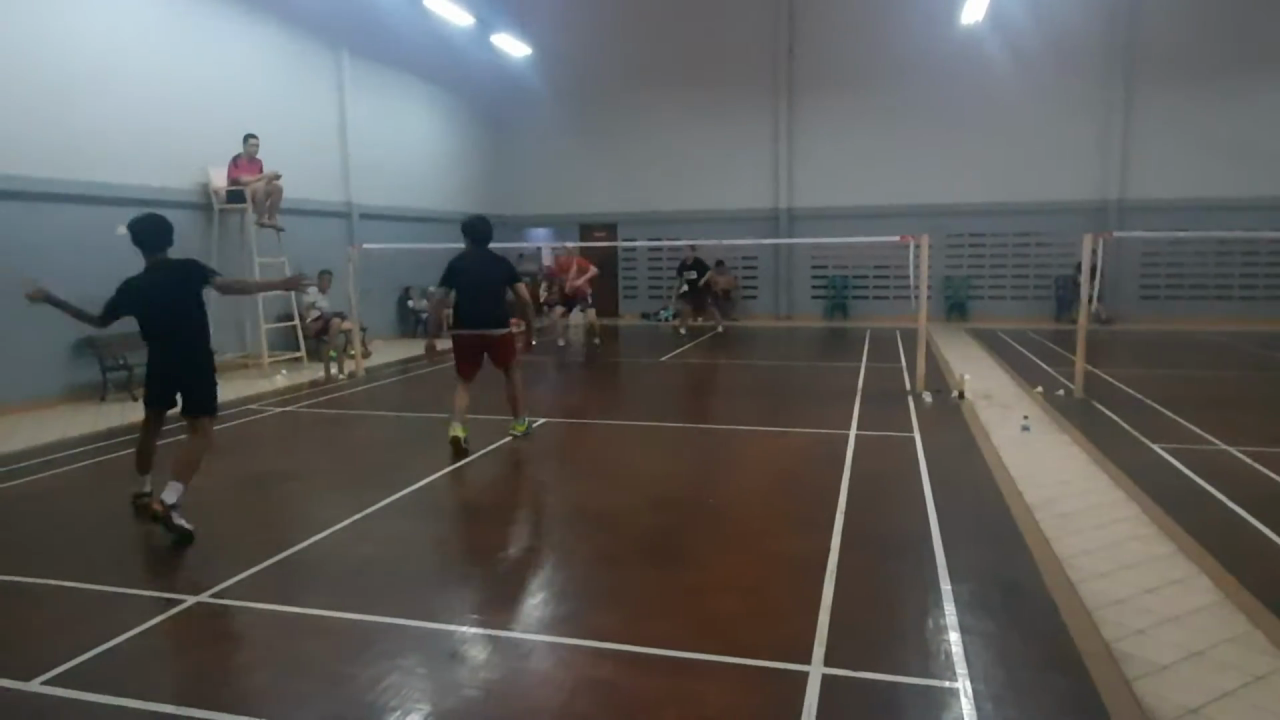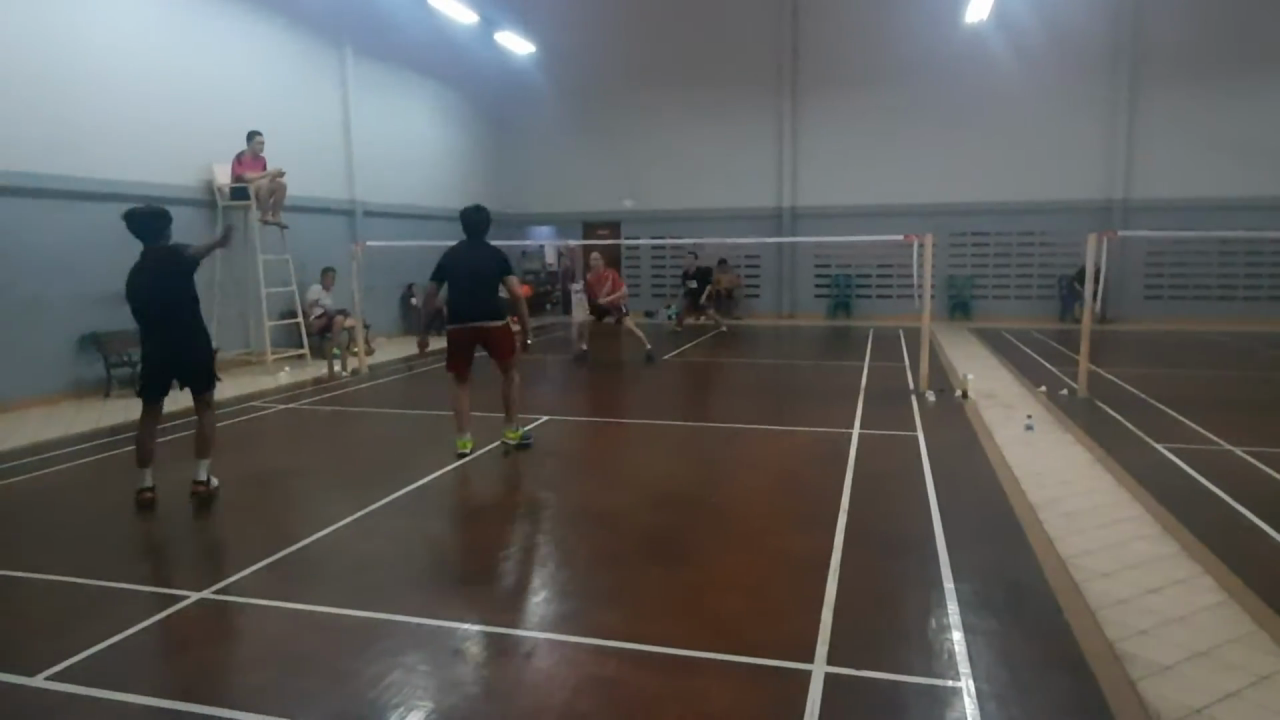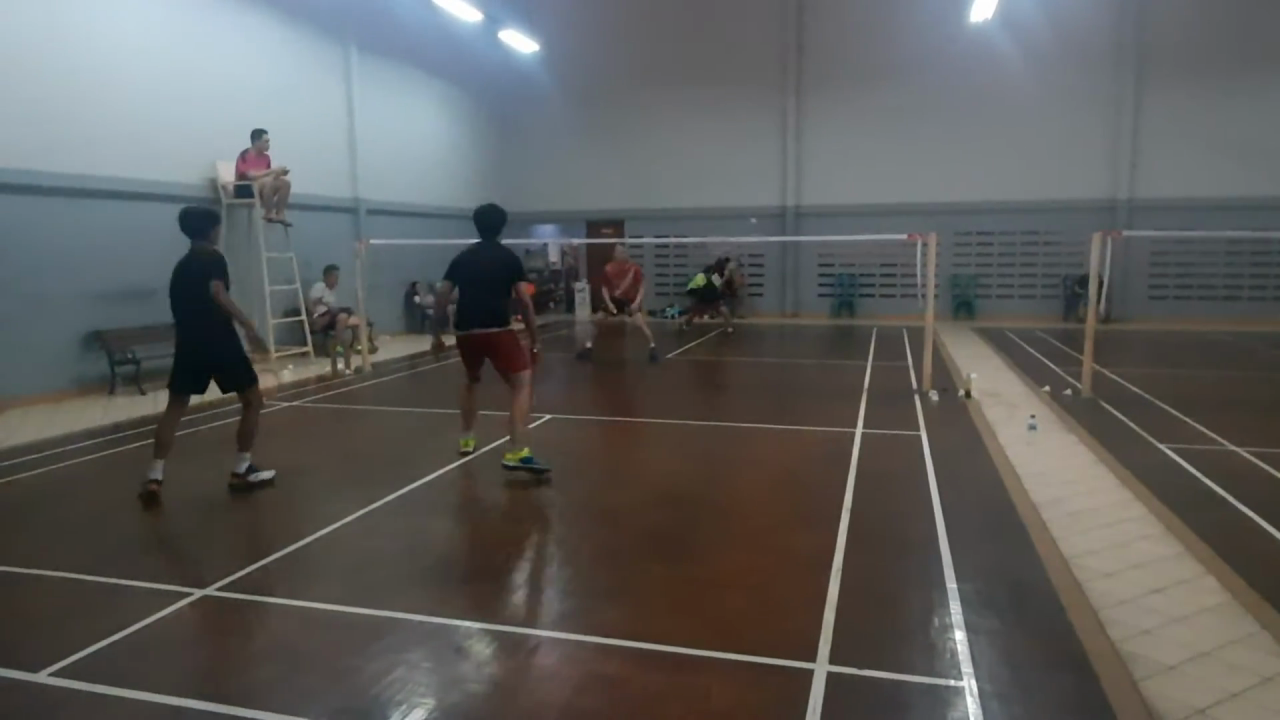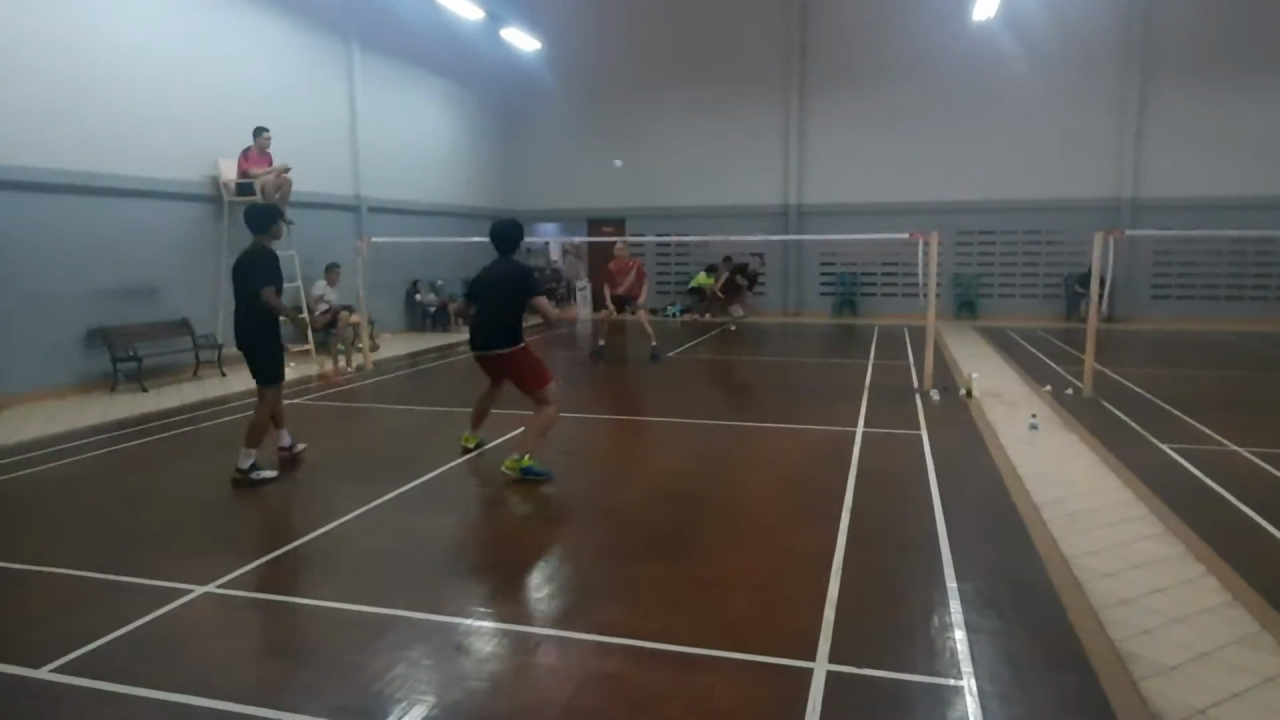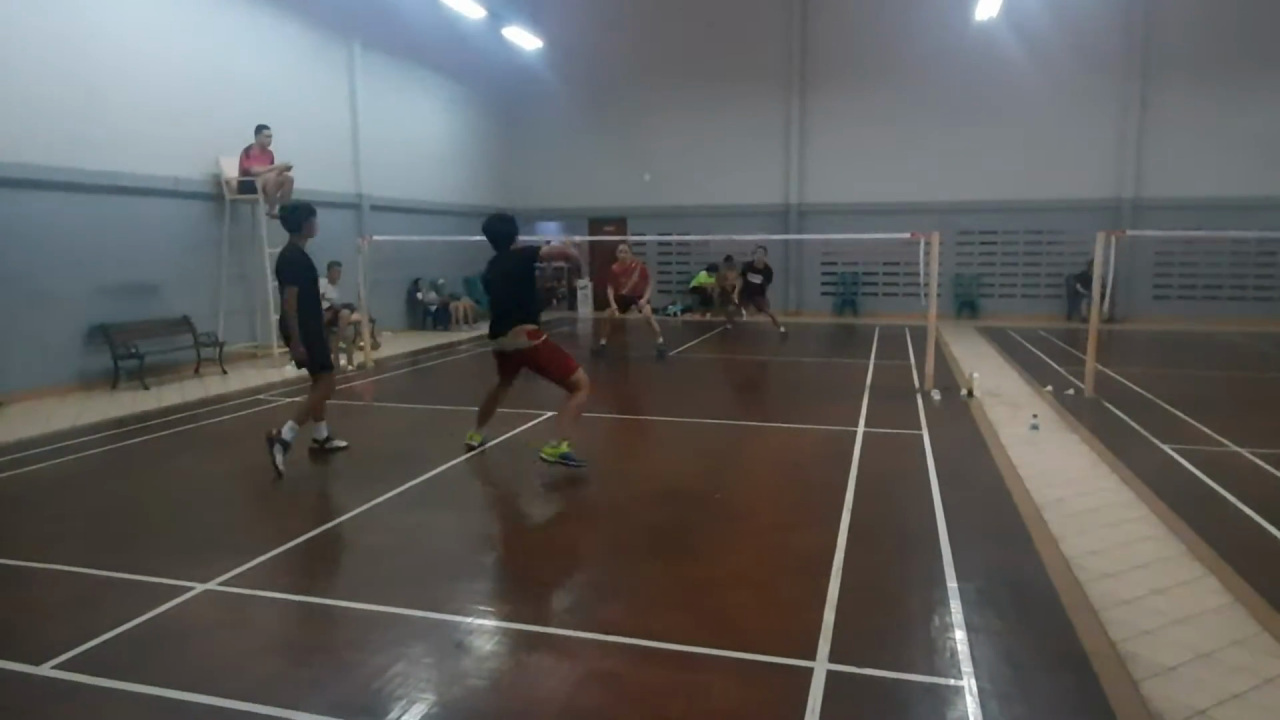
dt=0.3s
person 1, frame 1
left shoulder: (133, 286)
right shoulder: (189, 269)
left elbow: (100, 321)
right elbow: (226, 285)
left wrist: (52, 300)
right wrist: (285, 283)
left hip: (161, 365)
right hip: (196, 365)
left knee: (152, 424)
right knee: (201, 434)
left ankle: (146, 492)
right ankle: (164, 502)
person 1, frame 2
left shoulder: (135, 275)
right shoulder: (174, 255)
right elbow: (191, 257)
right wrist: (216, 244)
left hip: (155, 350)
right hip: (193, 344)
left knee: (150, 416)
right knee: (205, 409)
left ankle: (146, 486)
right ankle: (202, 479)
person 1, frame 3
left shoulder: (180, 267)
right shoulder: (213, 259)
right elbow: (218, 293)
right wrist: (248, 325)
left hip: (189, 346)
right hip: (220, 343)
left knee: (174, 410)
right knee: (253, 400)
left ankle: (154, 479)
right ankle: (242, 470)
person 1, frame 4
left shoulder: (243, 259)
right shoulder: (267, 256)
right elbow: (269, 298)
right wrist: (296, 316)
left hip: (246, 333)
right hip: (262, 335)
left knee: (269, 389)
right knee: (270, 396)
left ankle: (286, 444)
right ankle: (245, 467)
person 1, frame 5
left shoulder: (289, 255)
right shoulder: (296, 257)
right elbow: (289, 299)
right wrist: (296, 340)
left hip: (307, 329)
right hip: (305, 331)
left knee: (320, 382)
right knee: (325, 386)
left ankle: (321, 436)
right ankle: (283, 435)
person 2, frame 1
left shoulder: (456, 263)
right shoulder: (503, 263)
left elbow: (439, 301)
right elbow: (526, 300)
left wrist: (432, 336)
right wrist: (530, 332)
left hip: (464, 330)
right hip: (498, 329)
left knee: (464, 381)
right knee: (512, 372)
left ankle: (457, 428)
right ankle: (519, 423)
person 2, frame 2
left shoulder: (449, 256)
right shoulder: (496, 255)
left elbow: (430, 296)
right elbow: (517, 295)
right wrist: (527, 332)
left hip: (458, 325)
right hip: (493, 322)
left knee: (461, 381)
right knee: (510, 373)
left ankle: (464, 440)
right ankle: (512, 431)
person 2, frame 3
left shoulder: (463, 257)
right shoulder: (509, 258)
left elbow: (441, 296)
right elbow: (525, 302)
left wrist: (437, 333)
right wrist: (534, 340)
left hip: (465, 330)
right hip: (496, 330)
left knee: (471, 381)
right knee: (522, 386)
left ankle: (467, 442)
right ankle: (517, 453)
person 2, frame 4
left shoulder: (482, 275)
right shoulder: (521, 273)
left elbow: (462, 309)
right elbow: (547, 314)
right wrist: (567, 314)
left hip: (480, 348)
right hip: (508, 347)
left knee: (496, 383)
right knee: (549, 403)
left ankle: (471, 437)
right ankle: (518, 461)
person 2, frame 5
left shoulder: (490, 272)
right shoulder: (522, 255)
right elbow: (563, 251)
right wrist: (577, 260)
left hip: (500, 341)
right hip: (528, 337)
left knee: (503, 383)
right knee: (580, 386)
left ankle: (476, 435)
right ankle: (557, 446)
